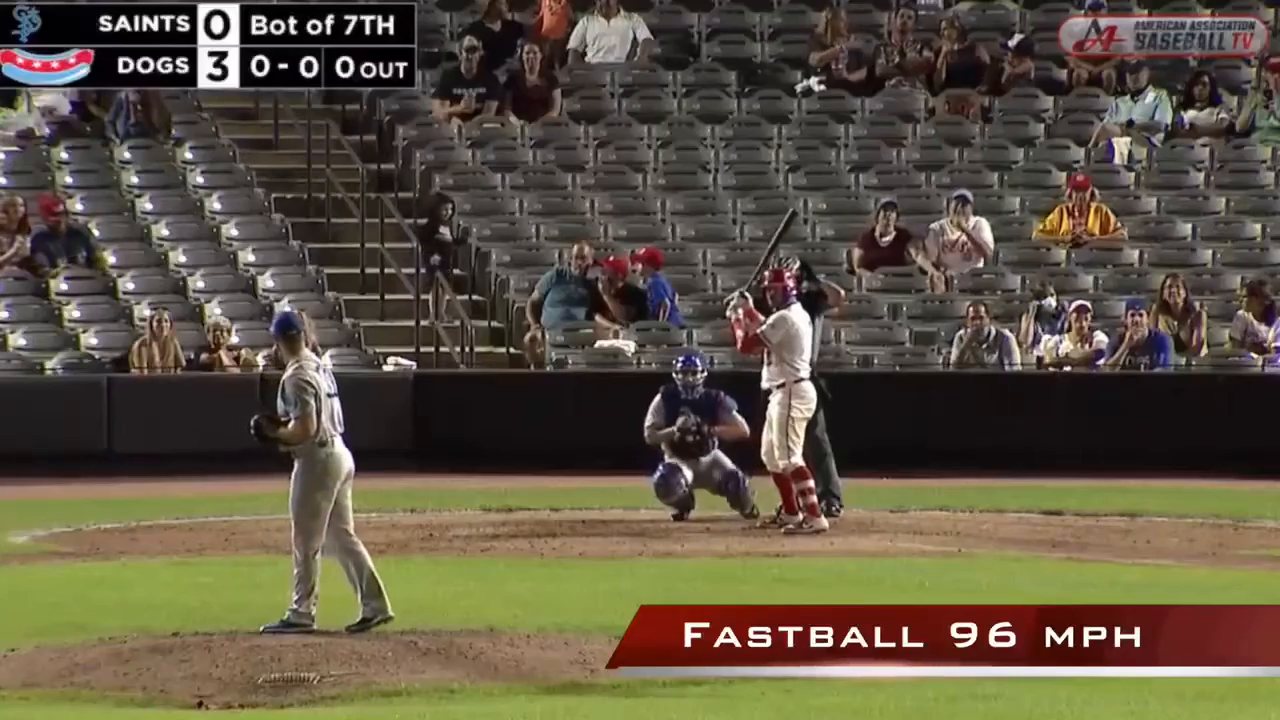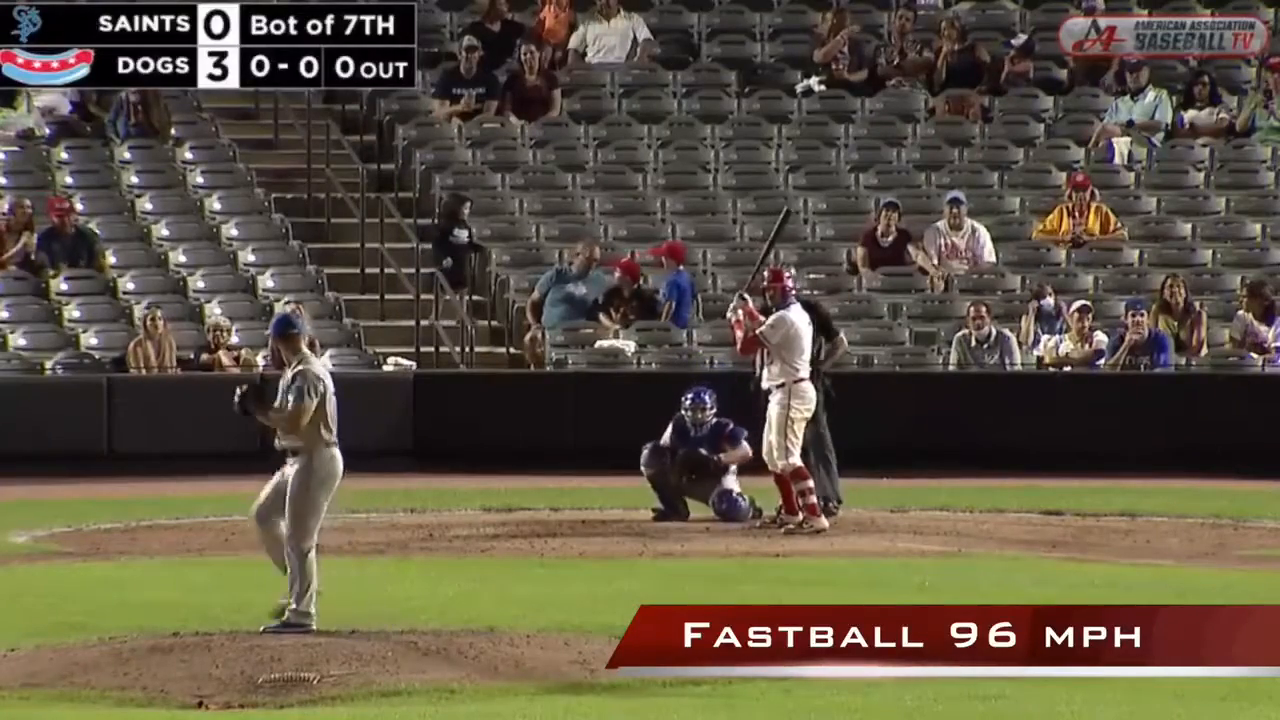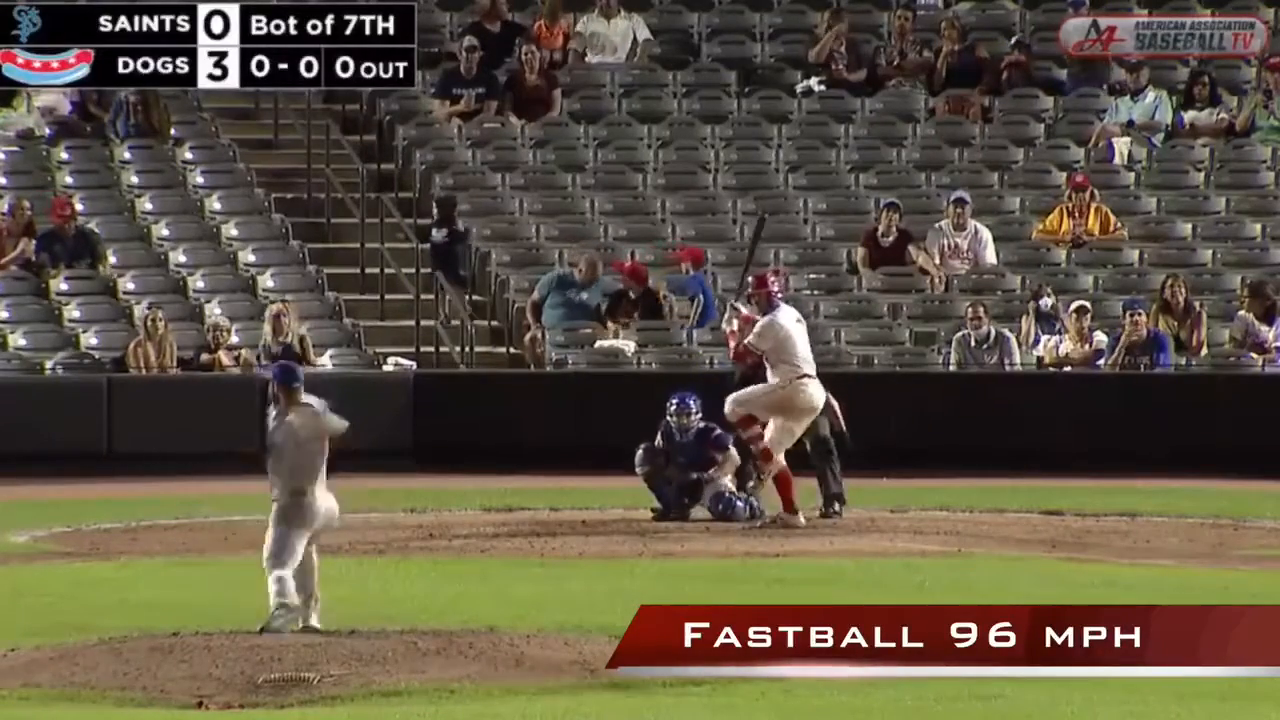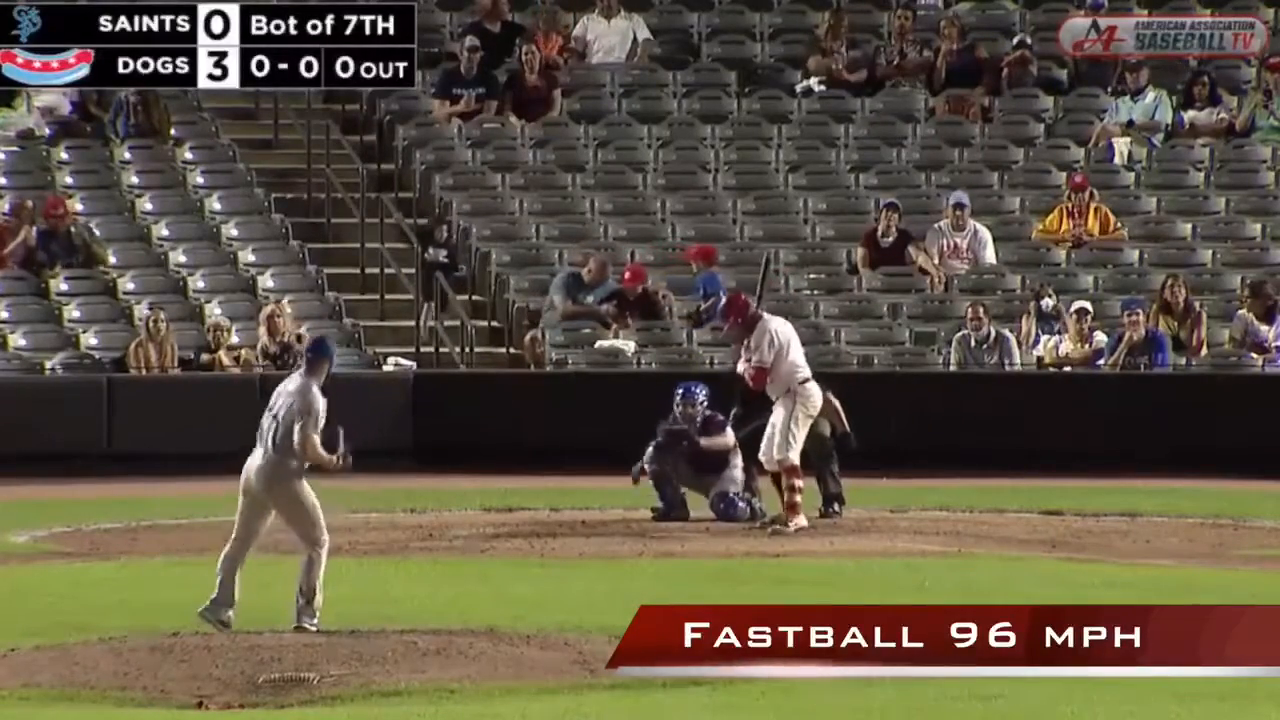
dt=1s
person 1, frame 1
left shoulder: (296, 376)
right shoulder: (320, 367)
left elbow: (305, 428)
left wrist: (277, 433)
right wrist: (284, 428)
left hip: (317, 460)
right hip: (339, 455)
left knee: (306, 541)
right knee: (342, 536)
left ankle: (301, 615)
right ankle: (375, 605)
person 1, frame 2
left shoulder: (306, 372)
right shoulder: (296, 371)
left elbow: (295, 421)
right elbow: (289, 417)
left wrist: (259, 409)
right wrist: (265, 411)
left hip: (315, 462)
right hip: (301, 460)
left knee: (299, 540)
right knee: (263, 515)
left ankle: (300, 614)
right ankle: (299, 594)
person 1, frame 3
left shoulder: (296, 421)
right shoulder: (310, 406)
left hip: (295, 507)
right hip: (318, 504)
left knee: (279, 563)
right knee: (302, 547)
left ankle: (285, 608)
right ankle: (306, 614)
person 1, frame 4
left shoulder: (289, 384)
right shoulder: (313, 398)
right elbow: (306, 448)
left wrist: (328, 460)
right wrist: (334, 461)
left hip: (254, 467)
right hip: (280, 475)
left knee: (242, 540)
right knee: (317, 543)
left ankle: (218, 606)
right ankle: (306, 616)
person 2, frame 1
left shoulder: (784, 317)
right shoulder: (797, 314)
left elbow: (746, 345)
right elbow: (766, 332)
left wrist: (736, 317)
right wrist: (748, 310)
left hip: (791, 394)
right hip: (783, 394)
left knee: (789, 457)
right knee: (771, 456)
left ankle: (815, 518)
right ankle: (791, 513)
person 2, frame 2
left shoulder: (784, 318)
right shoulder: (797, 314)
left elbow: (745, 347)
right elbow: (768, 333)
left wrist: (737, 318)
right wrist: (749, 310)
left hip: (790, 394)
right hip: (786, 393)
left knee: (787, 457)
right knee: (773, 455)
left ankle: (814, 516)
right ankle: (791, 513)
person 2, frame 3
left shoulder: (771, 323)
right shoulder: (790, 314)
left elbow: (739, 356)
left wrist: (731, 328)
right wrist: (744, 317)
left hip: (796, 389)
right hip: (811, 392)
left knee: (735, 406)
right knee: (773, 448)
left ankle: (766, 463)
right ankle: (791, 513)
person 2, frame 4
left shoulder: (764, 331)
right shoulder: (772, 323)
left elbow: (757, 381)
left wrist: (742, 367)
right wrist: (747, 360)
left hip: (799, 395)
right hip: (790, 396)
left knee: (784, 453)
right knee: (769, 456)
left ankle: (795, 516)
right ankle: (790, 513)
